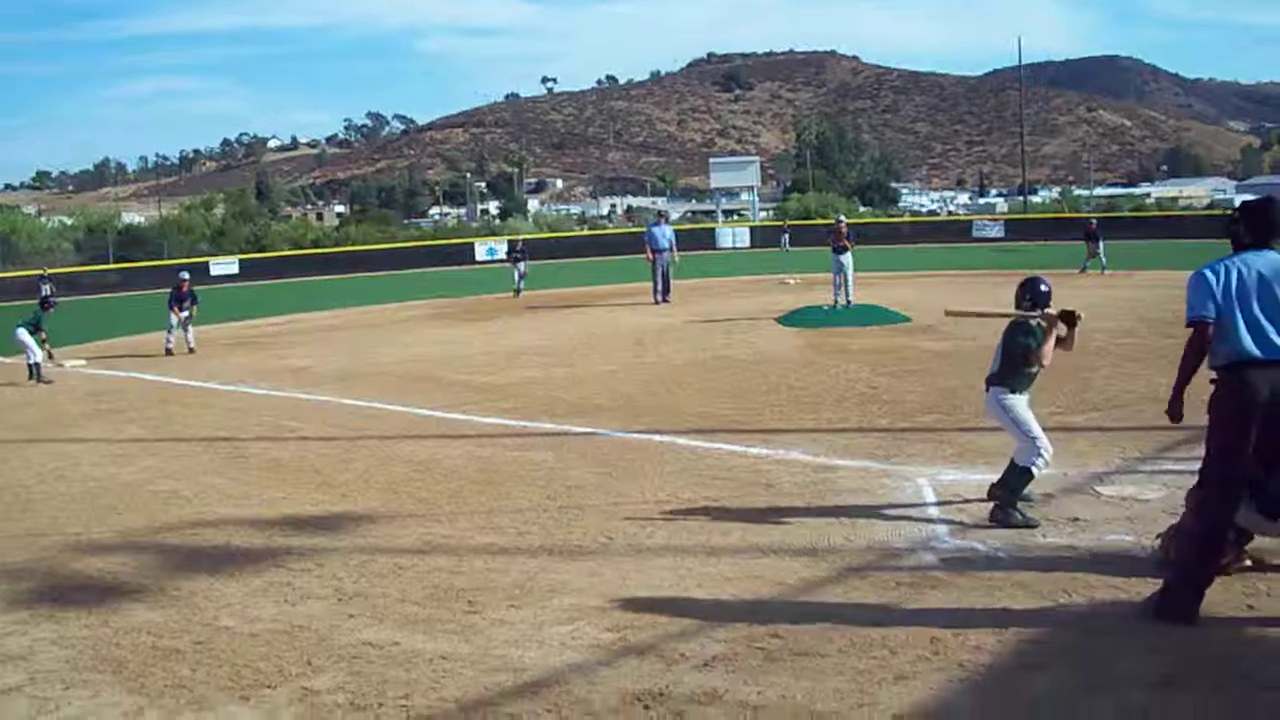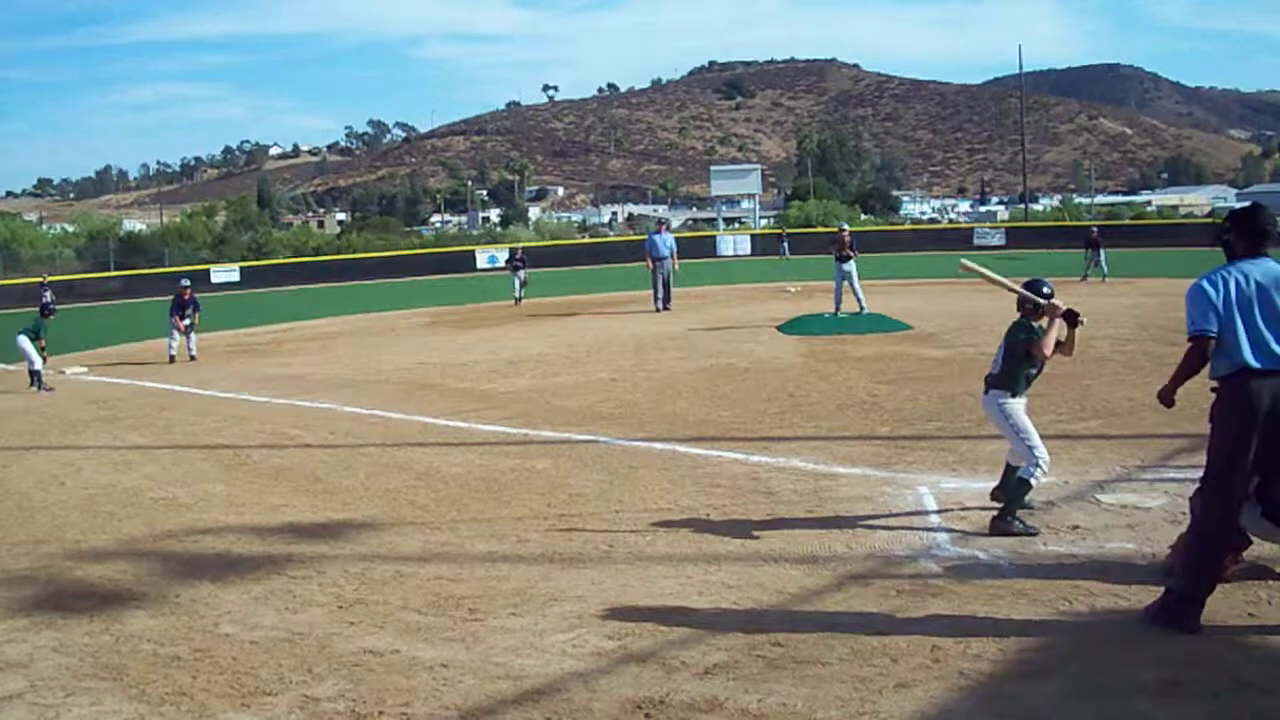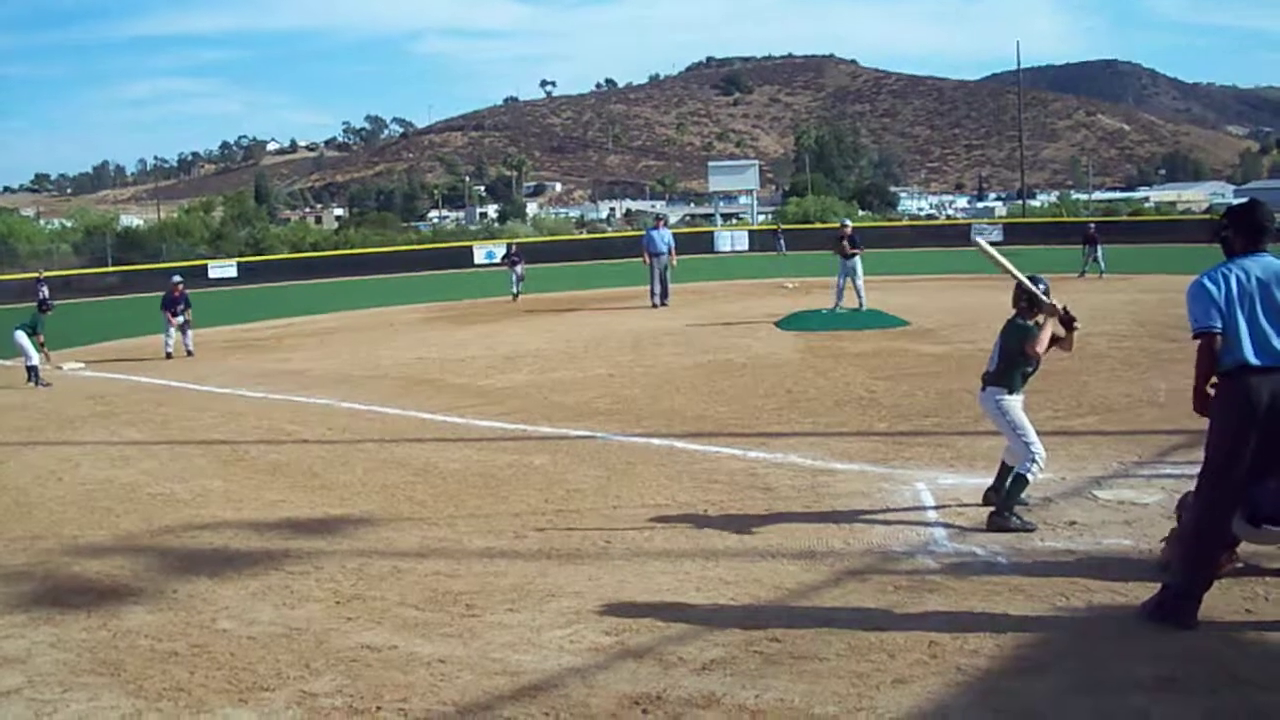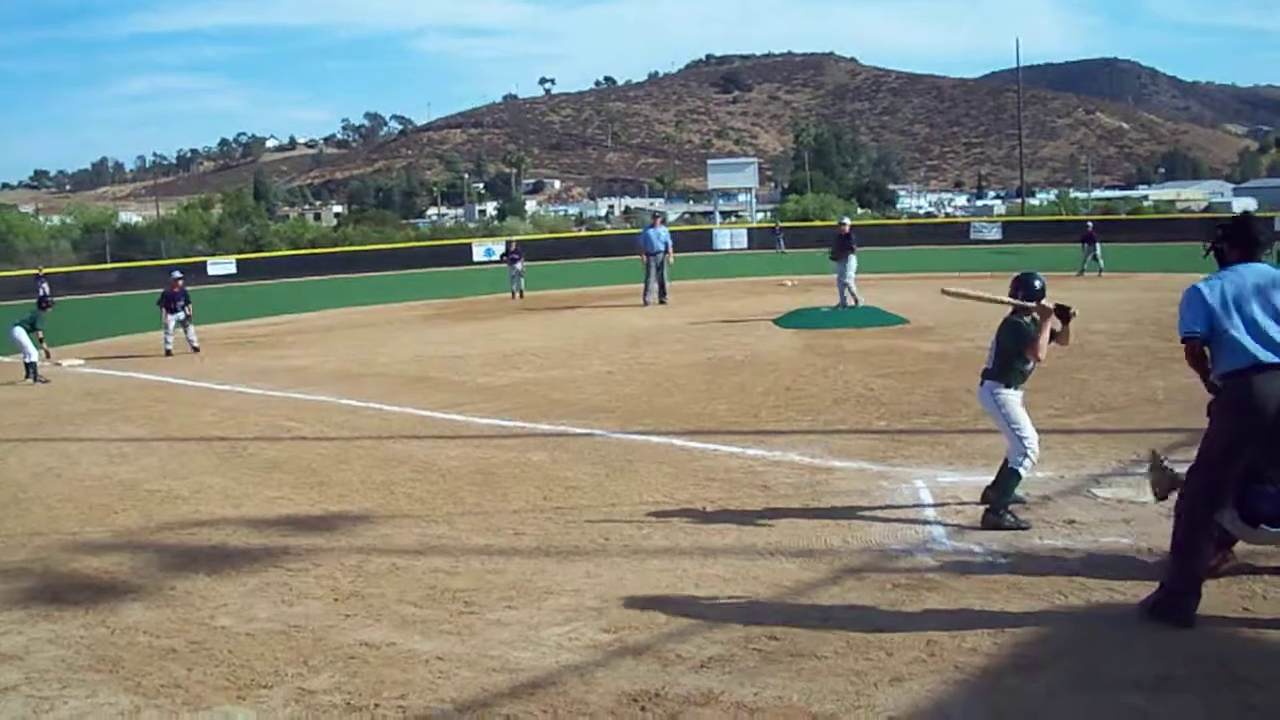
dt=0.3s
person 1, frame 1
left shoulder: (1212, 274)
left elbow: (1202, 336)
left wrist: (1178, 392)
left hip: (1242, 385)
left knee: (1218, 494)
left ankle: (1182, 596)
person 1, frame 2
left shoulder: (1210, 285)
left elbow: (1203, 348)
left wrist: (1171, 386)
left hip: (1243, 394)
left knee: (1219, 499)
left ankle: (1183, 604)
person 1, frame 3
left shoulder: (1211, 282)
left elbow: (1212, 344)
left wrist: (1199, 390)
left hip: (1242, 390)
left knee: (1216, 496)
left ankle: (1180, 600)
person 1, frame 4
left shoulder: (1204, 290)
left elbow: (1194, 348)
left wrist: (1210, 379)
left hip: (1245, 392)
left knee: (1201, 492)
left ankle: (1178, 597)
person 2, frame 1
left shoulder: (1035, 327)
right shoulder: (1020, 329)
left elbow: (1066, 346)
right elbow: (1043, 361)
left wrist: (1071, 327)
right wrist: (1052, 327)
left hip: (1015, 396)
right hip: (1004, 398)
left knee: (1030, 444)
right knee: (1041, 450)
left ankle: (1002, 487)
right ankle: (1005, 508)
person 2, frame 2
left shoulder: (1034, 329)
right shoulder: (1022, 329)
left elbow: (1066, 351)
right elbow: (1045, 352)
left wrist: (1072, 326)
right wrist: (1055, 319)
left hip: (1010, 398)
right hip: (1002, 400)
left knee: (1023, 445)
right knee: (1039, 458)
left ankle: (1005, 489)
right ankle: (1005, 518)
person 2, frame 3
left shoulder: (1032, 326)
right shoulder: (1017, 327)
left elbow: (1066, 346)
right elbow: (1037, 350)
left wrist: (1070, 329)
right wrist: (1050, 319)
left hip: (1007, 395)
right hip: (1000, 397)
left knee: (1019, 444)
right knee: (1035, 454)
left ankle: (997, 491)
right ankle: (1002, 513)
person 2, frame 4
left shoulder: (1030, 323)
right shoulder: (1014, 325)
left elbow: (1063, 340)
right elbow: (1039, 355)
left wrist: (1065, 321)
right wrist: (1046, 320)
left hip: (1009, 391)
right hip: (998, 392)
left knee: (1025, 441)
right knee: (1027, 449)
left ankle: (996, 490)
right ankle: (996, 511)
